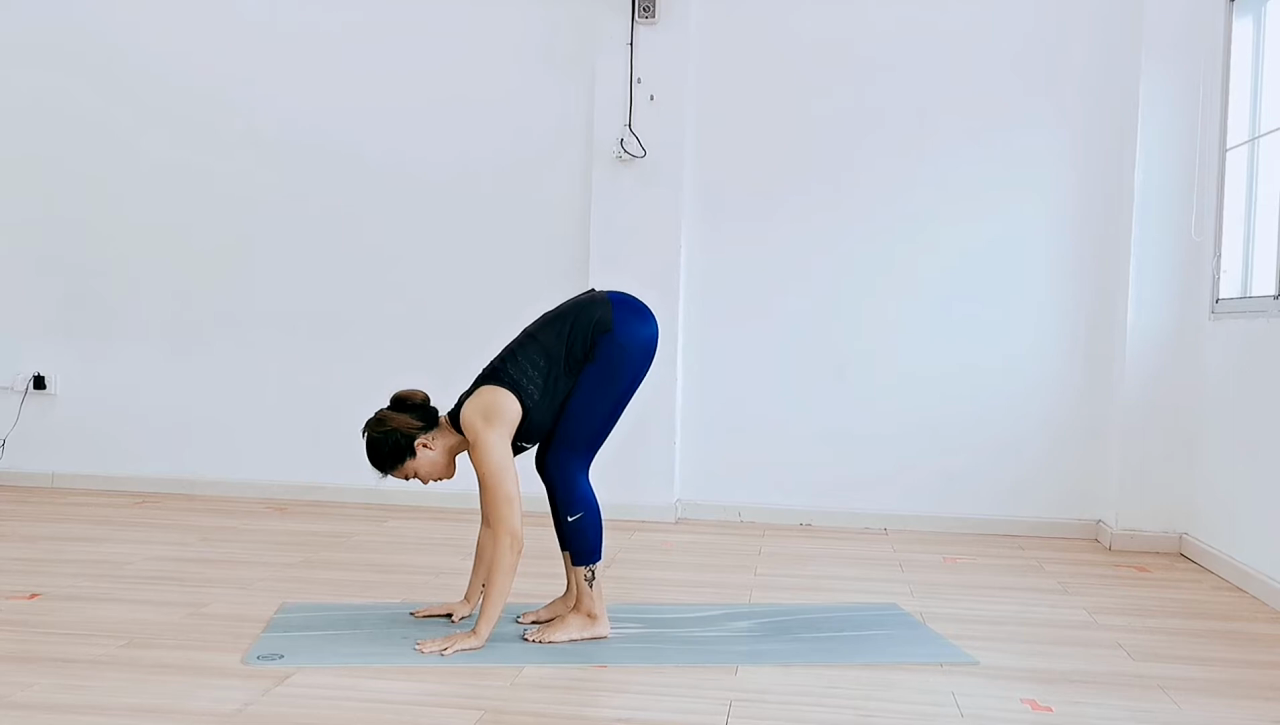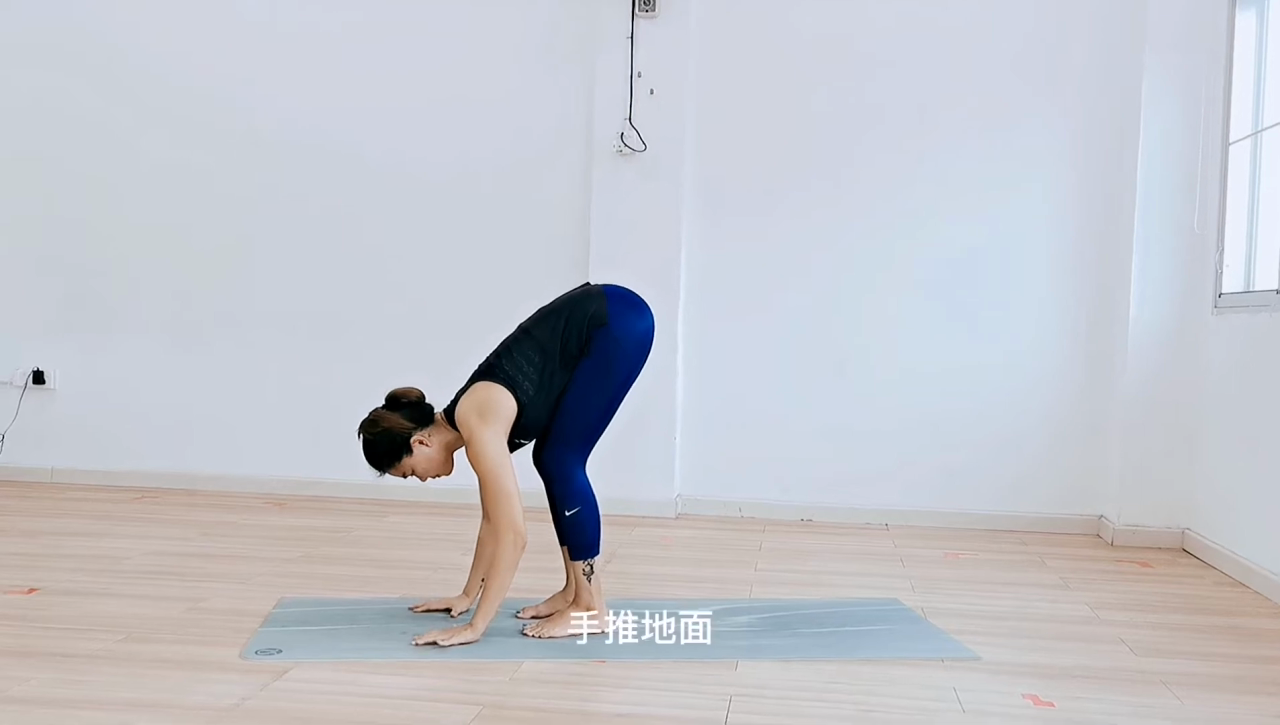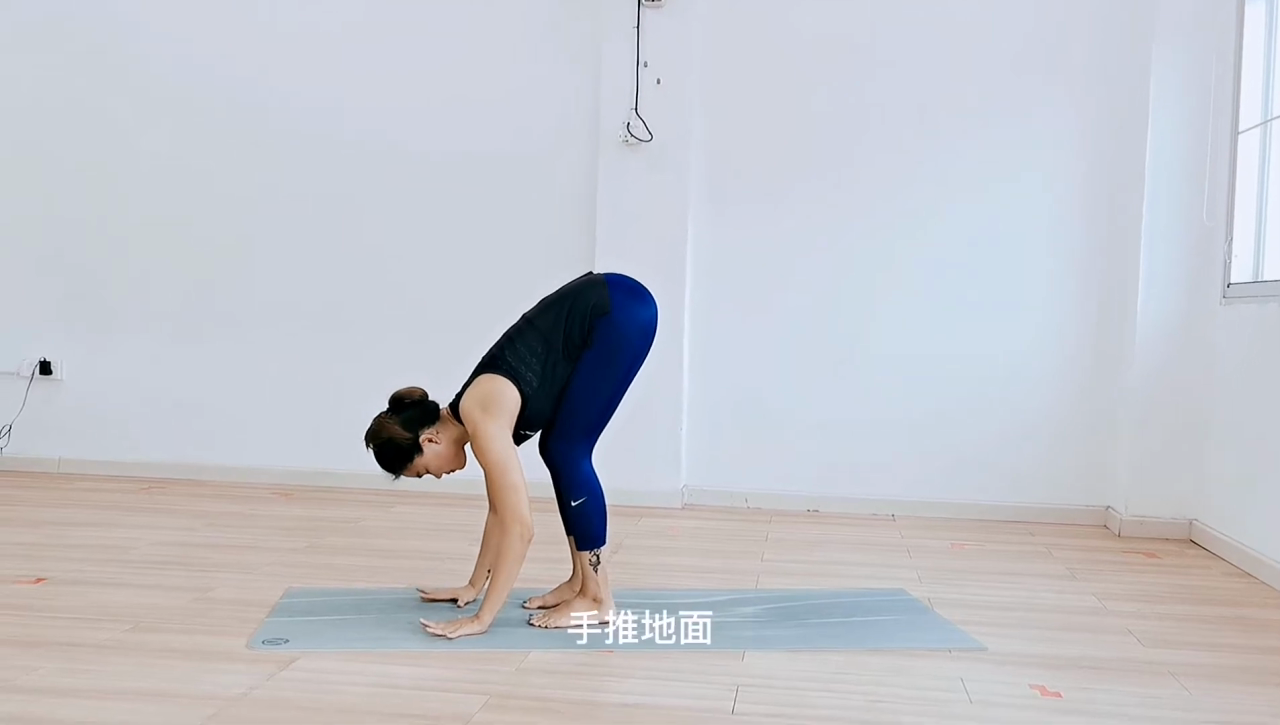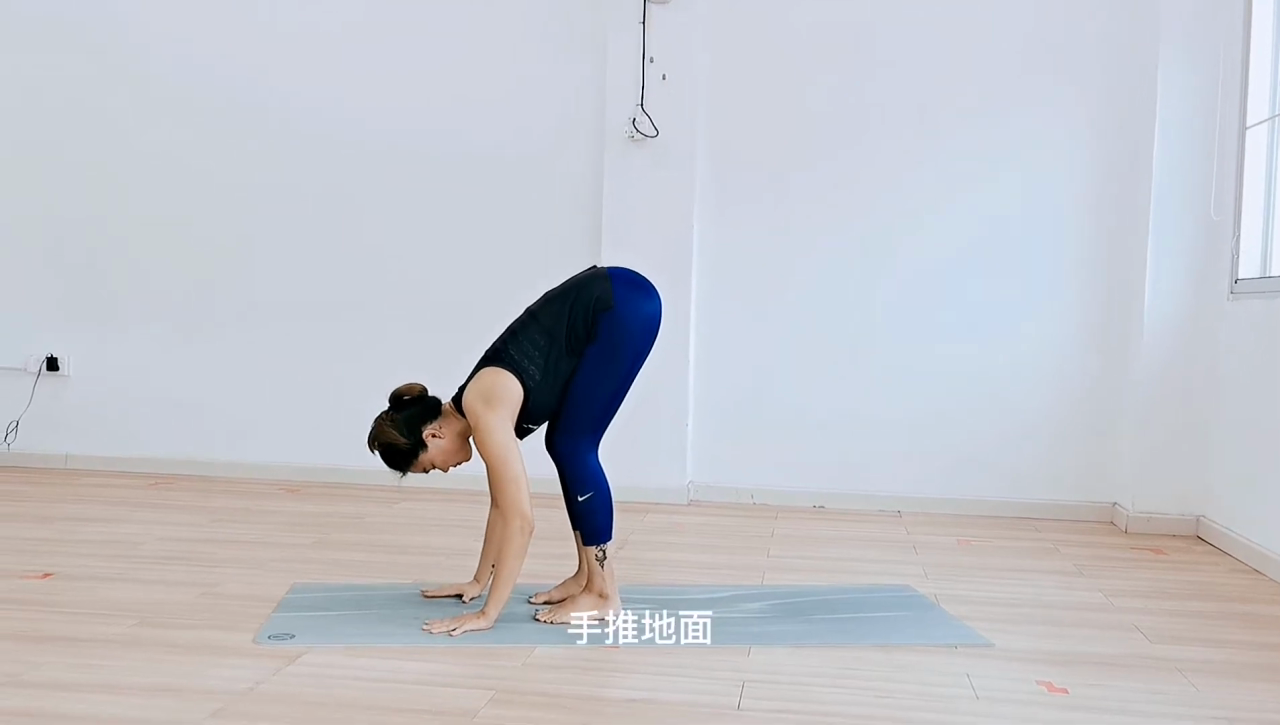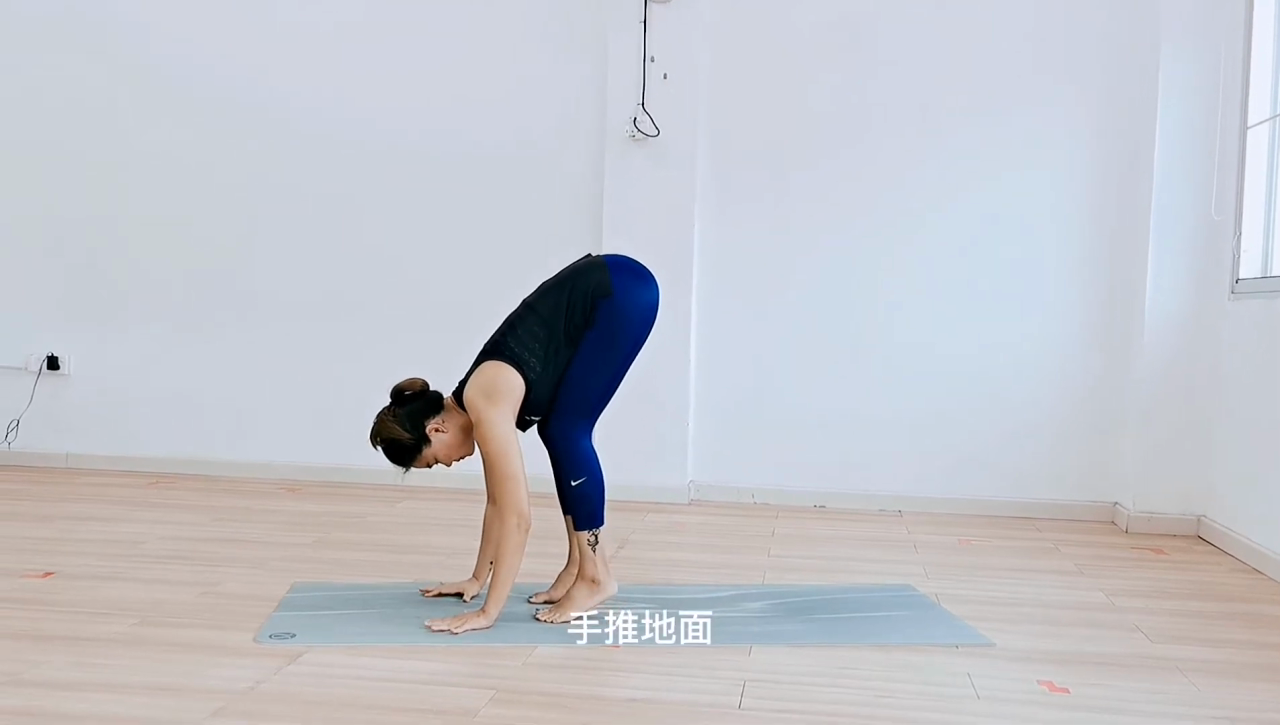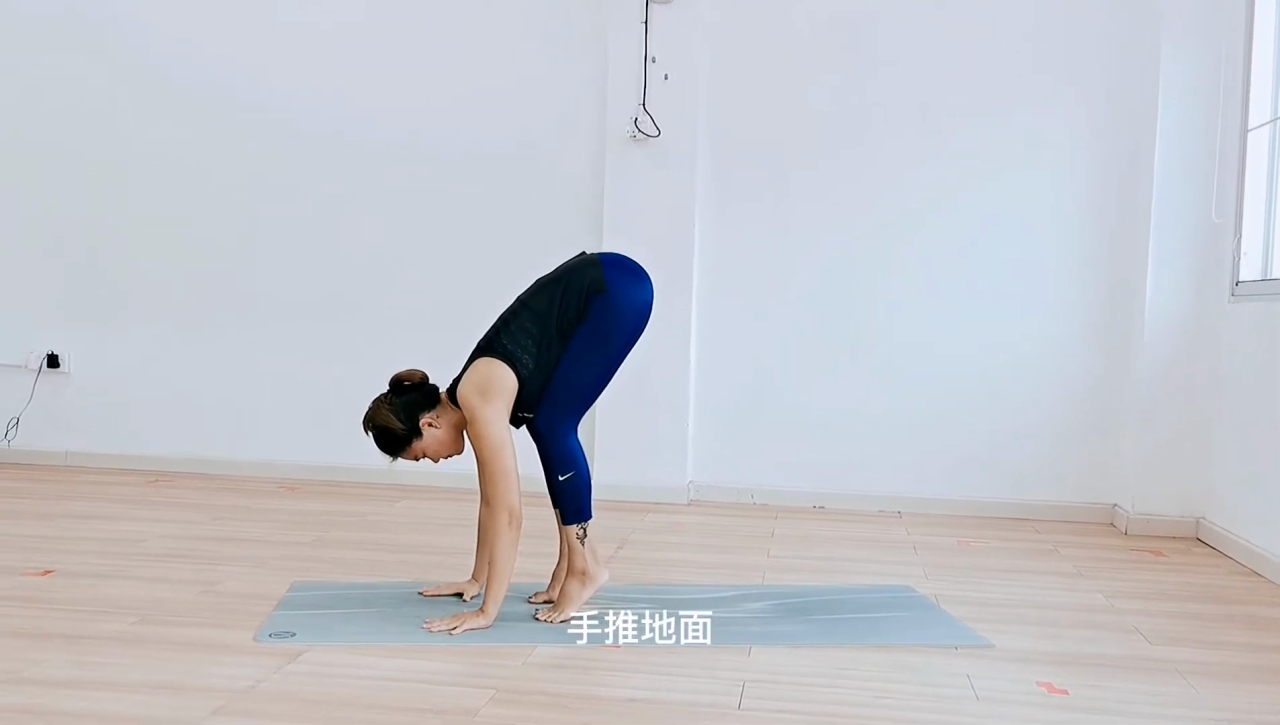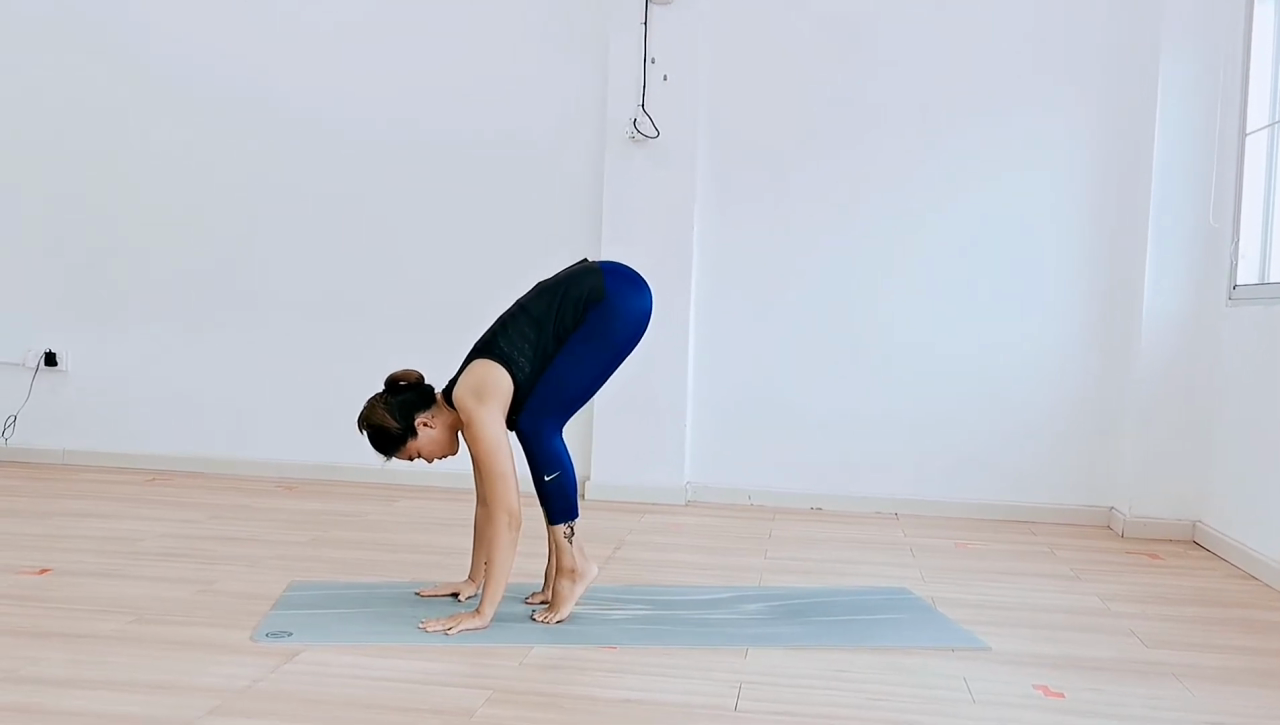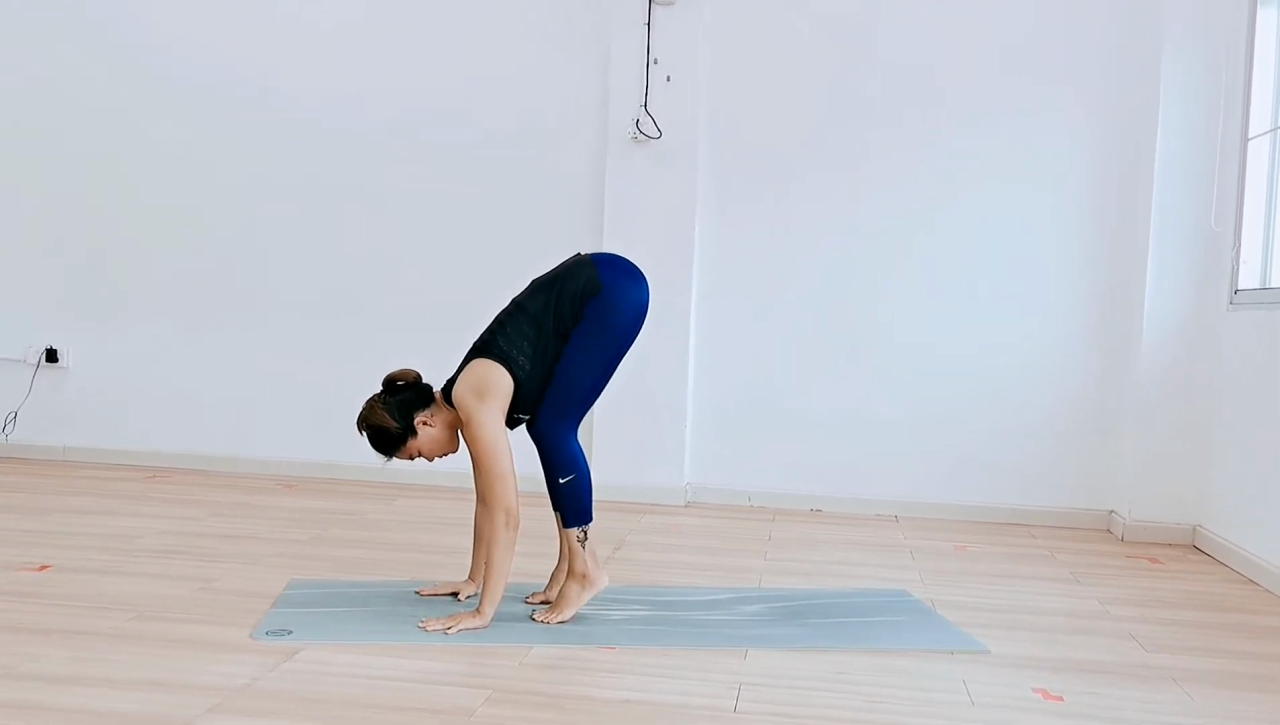
dt=0.5s
person 1, frame 1
left shoulder: (483, 431)
right shoulder: (473, 426)
left elbow: (510, 538)
right elbow: (492, 524)
left wrist: (479, 633)
right wrist: (469, 601)
left hip: (624, 328)
right hip: (601, 330)
left knee: (565, 468)
right knee: (553, 466)
left ankle: (591, 612)
right ankle: (576, 595)
person 1, frame 2
left shoulder: (478, 428)
right shoulder: (469, 421)
left elbow: (512, 535)
right elbow: (494, 519)
left wrist: (475, 627)
right wrist: (468, 596)
left hip: (619, 322)
right hip: (595, 324)
left knee: (561, 462)
right knee: (551, 460)
left ankle: (591, 608)
right ankle: (575, 590)
person 1, frame 3
left shoulder: (483, 422)
right shoulder: (476, 414)
left elbow: (519, 527)
right elbow: (502, 510)
left wrist: (481, 618)
right wrist: (473, 586)
left hip: (622, 311)
right hip: (601, 311)
left knee: (567, 452)
right knee: (557, 450)
left ankle: (597, 597)
right ankle: (581, 580)
person 1, frame 4
left shoulder: (484, 413)
right shoulder: (477, 408)
left elbow: (520, 520)
right elbow: (502, 505)
left wrist: (487, 613)
right wrist: (478, 581)
left hip: (626, 305)
right hip: (604, 307)
left knee: (574, 447)
right knee: (563, 444)
left ankle: (602, 591)
right ankle: (587, 574)
person 1, frame 5
left shoulder: (485, 408)
right shoulder: (479, 404)
left elbow: (517, 516)
right elbow: (498, 501)
left wrist: (487, 613)
right wrist: (478, 579)
left hip: (622, 292)
right hip: (600, 294)
left knee: (568, 433)
right knee: (555, 431)
left ankle: (595, 575)
right ankle: (578, 565)
person 1, frame 6
left shoulder: (479, 403)
right shoulder: (469, 403)
left elbow: (508, 511)
right elbow: (491, 499)
left wrist: (487, 612)
right wrist: (477, 579)
left hip: (618, 290)
right hip: (592, 293)
left knee: (552, 426)
right knee: (546, 427)
left ankle: (585, 567)
right ankle: (569, 564)
person 1, frame 7
left shoulder: (474, 404)
right shoulder: (466, 403)
left elbow: (507, 513)
right elbow: (487, 499)
left wrist: (483, 612)
right wrist: (474, 579)
left hip: (617, 297)
right hip: (593, 298)
left knee: (537, 427)
right knee: (537, 429)
left ankle: (573, 564)
right ankle: (560, 565)
person 1, frame 8
left shoulder: (473, 403)
right shoulder: (466, 402)
left elbow: (505, 513)
right elbow: (487, 499)
left wrist: (484, 613)
right wrist: (474, 579)
left hip: (614, 290)
right hip: (592, 295)
left knee: (553, 429)
right knee: (546, 430)
left ankle: (584, 571)
right ankle: (568, 566)
